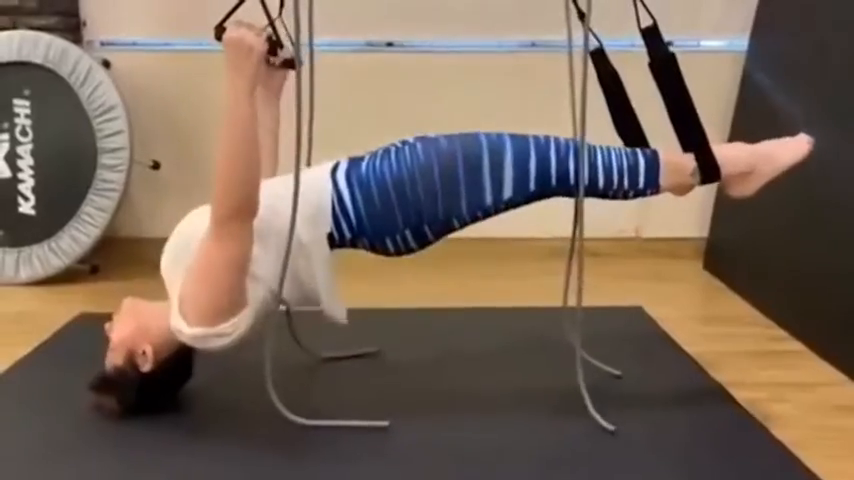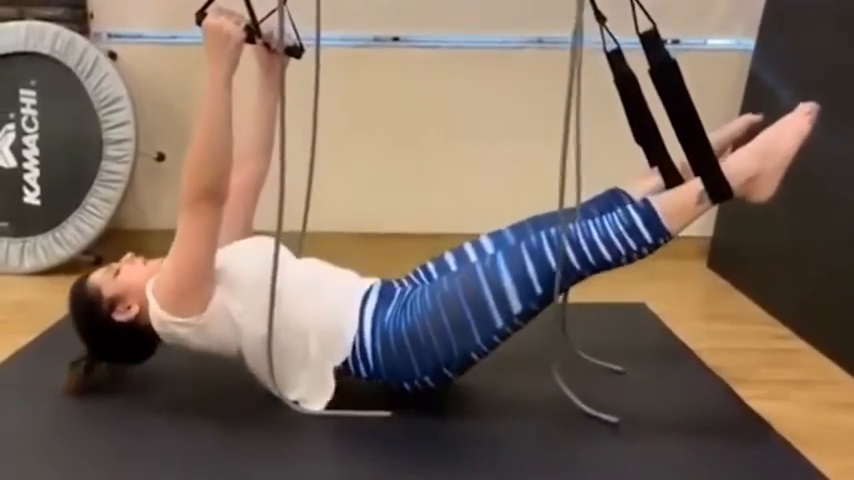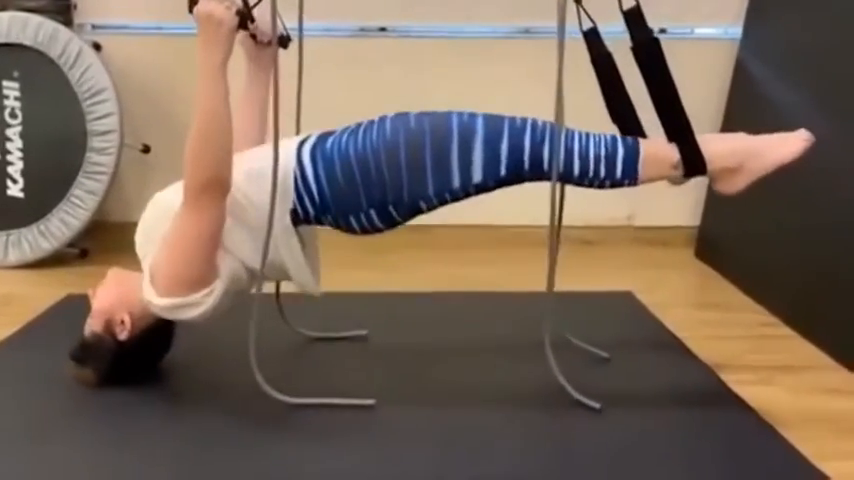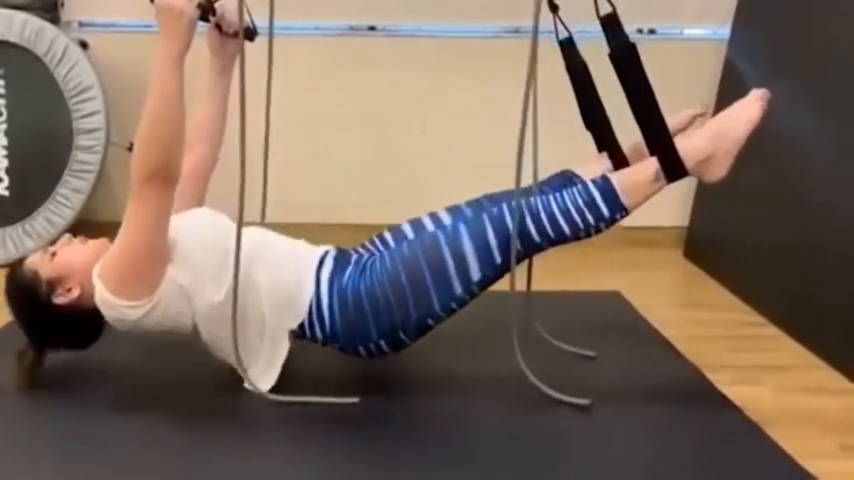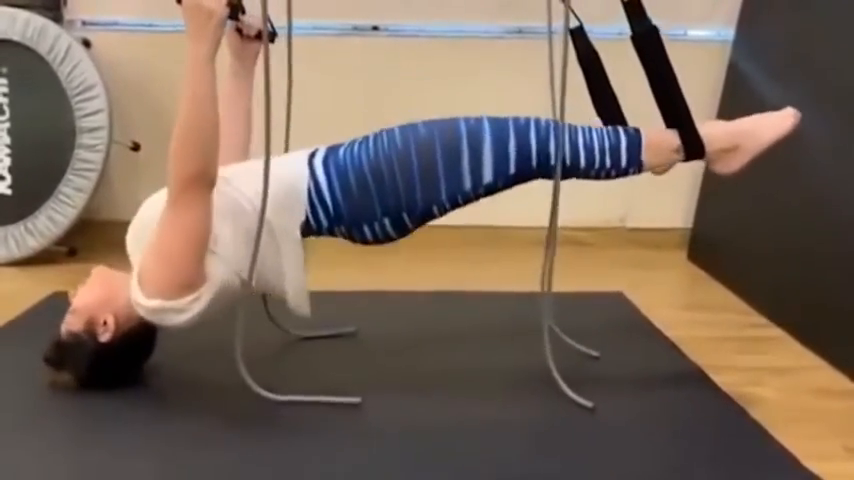
dt=1s
person 1, frame 1
left shoulder: (182, 274)
right shoulder: (199, 319)
left elbow: (259, 195)
right elbow: (237, 213)
left wrist: (269, 92)
right wrist: (239, 78)
left hip: (363, 194)
right hip: (375, 201)
left knee: (549, 166)
right knee: (552, 164)
left ankle: (696, 162)
right ankle: (715, 166)
person 1, frame 2
left shoulder: (210, 271)
right shoulder: (179, 307)
left elbow: (247, 177)
right elbow: (204, 193)
left wrist: (269, 79)
right wrist: (218, 68)
left hip: (388, 310)
right hip: (396, 344)
left knee: (558, 235)
right knee: (559, 249)
left ankle: (692, 166)
right ankle: (732, 177)
person 1, frame 3
left shoulder: (161, 268)
right shoulder: (171, 288)
left elbow: (241, 165)
right elbow: (213, 184)
left wrist: (260, 67)
left knee: (528, 148)
right knee: (530, 146)
left ankle: (696, 153)
right ankle: (709, 156)
person 1, frame 4
left shoulder: (150, 252)
right shoulder: (124, 290)
left elbow: (194, 160)
right elbow: (155, 173)
left wrist: (222, 66)
left hip: (343, 277)
right hip: (350, 304)
left knee: (519, 211)
right knee: (519, 222)
left ankle: (641, 153)
right ankle: (687, 156)
person 1, frame 5
left shoulder: (152, 273)
right shoulder: (162, 290)
left elbow: (228, 172)
right elbow: (196, 181)
left wrist: (242, 63)
left hip: (338, 185)
right hip: (347, 188)
left knee: (524, 149)
right knee: (529, 144)
left ankle: (676, 142)
right ankle: (707, 141)
